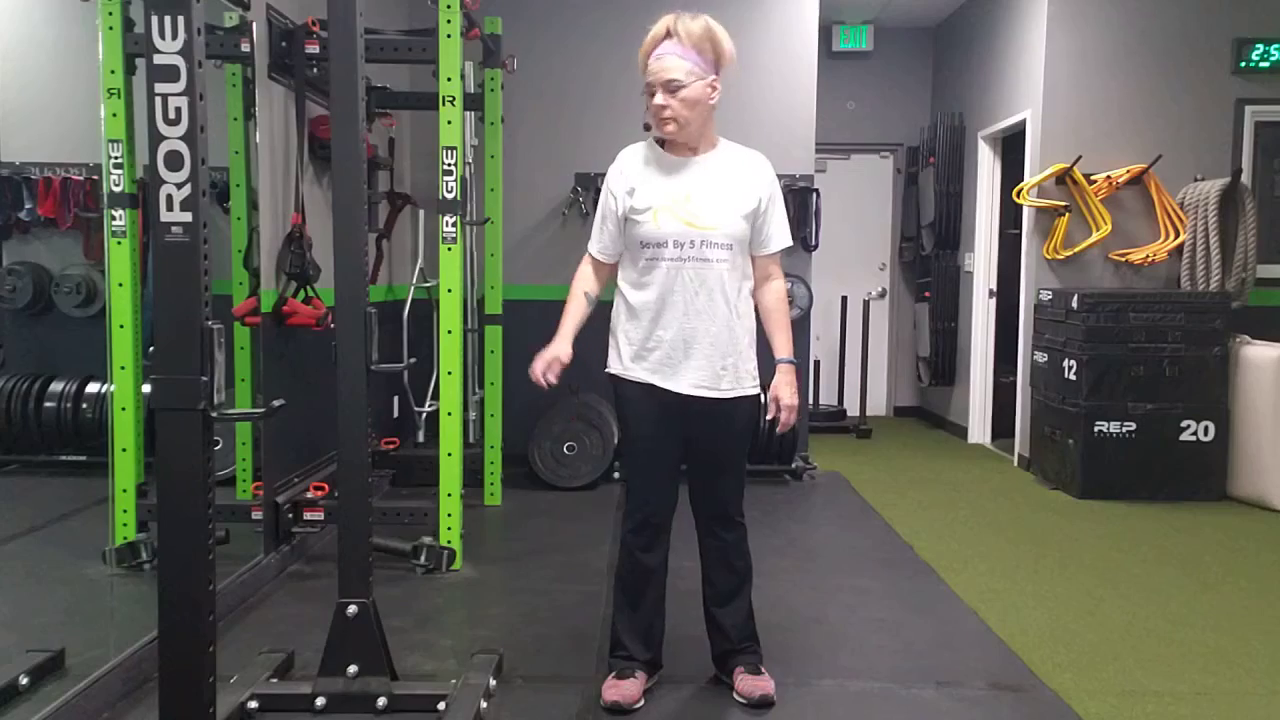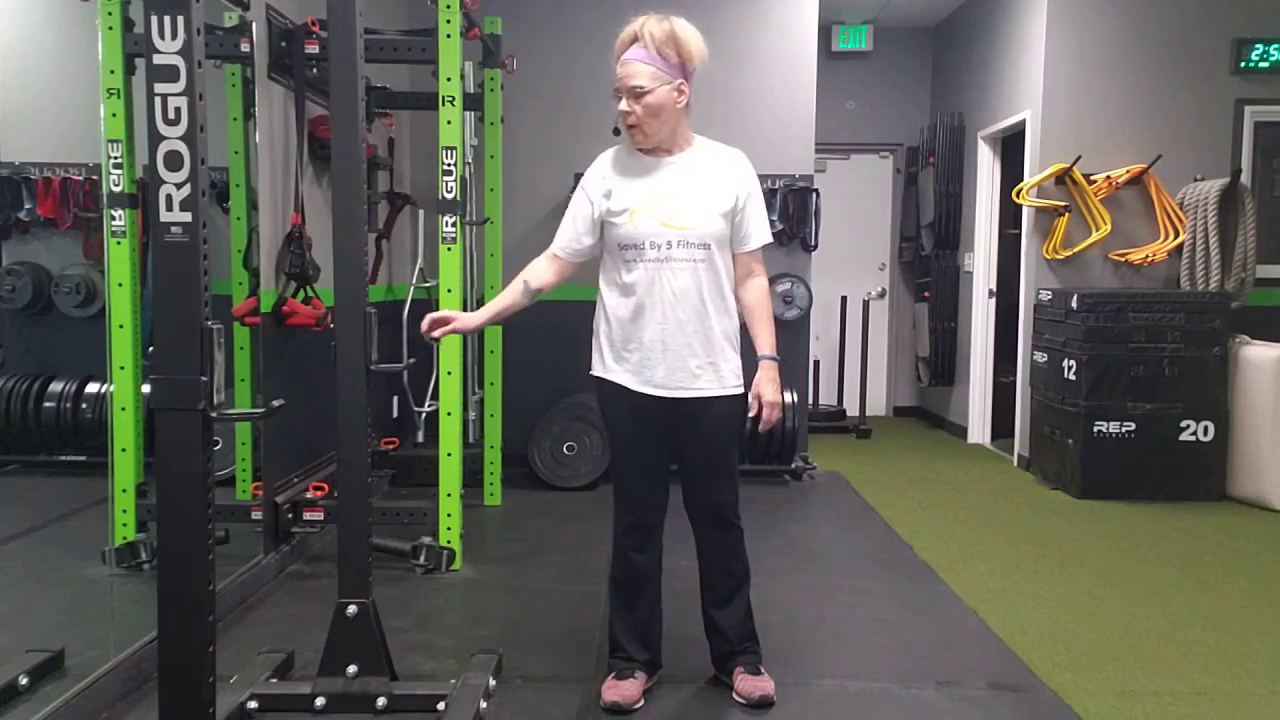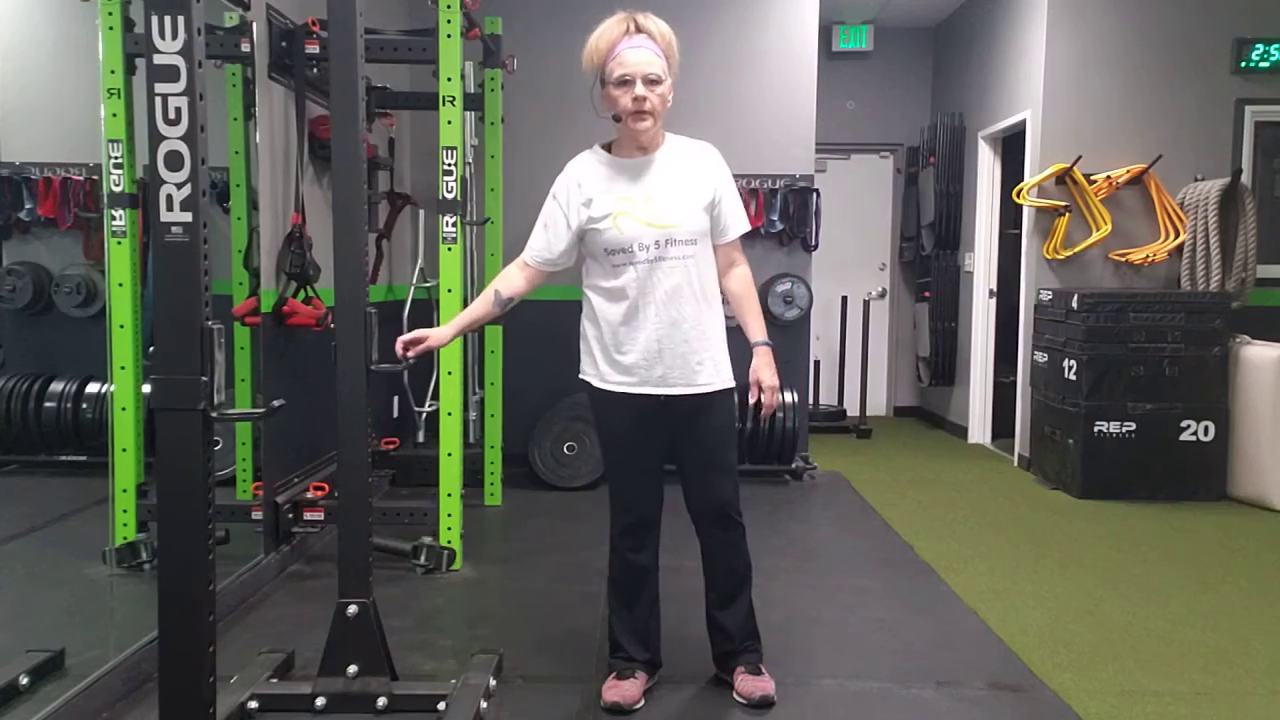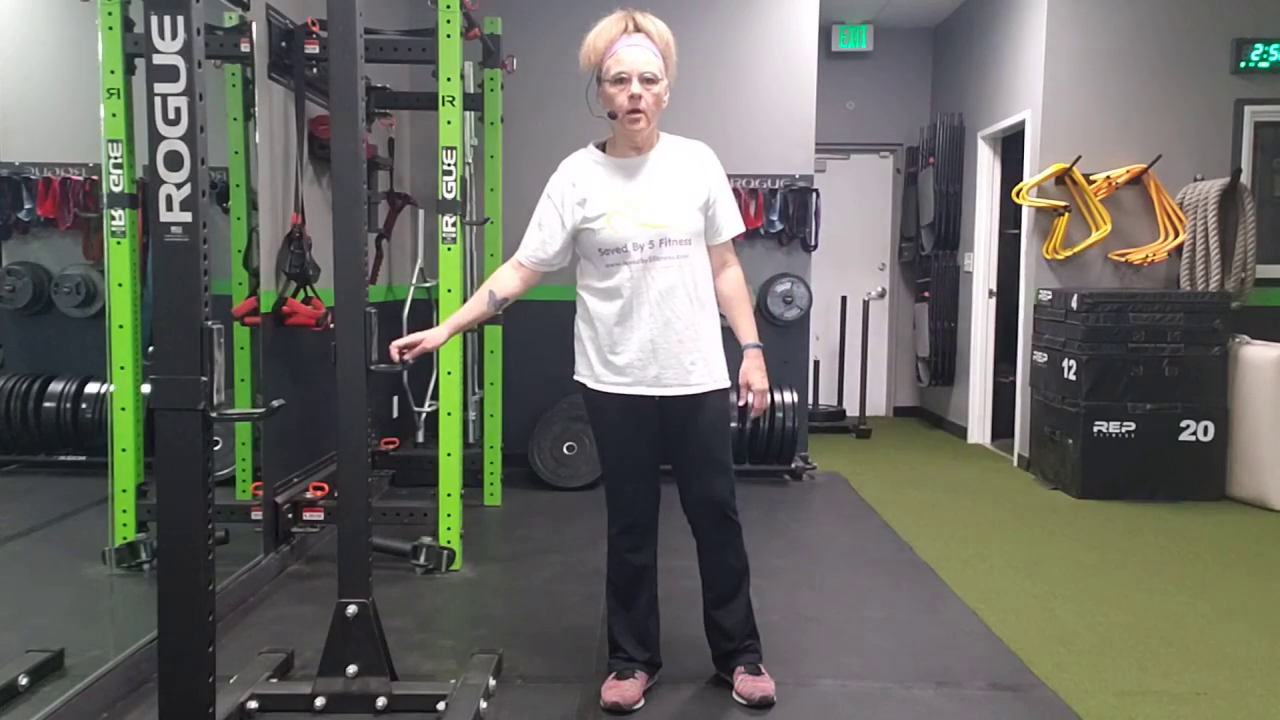
dt=0.4s
person 1, frame 1
left shoulder: (750, 172)
right shoulder: (631, 167)
left elbow: (767, 280)
right elbow: (597, 267)
left wrist: (786, 365)
right wrist: (563, 339)
left hip: (724, 383)
right hip: (644, 378)
left knee: (723, 521)
right knee: (645, 522)
left ankle: (738, 655)
right ankle: (632, 658)
person 1, frame 2
left shoulder: (729, 169)
right shoulder: (608, 171)
left elbow: (750, 277)
right elbow: (556, 262)
left wrist: (767, 362)
right wrist: (479, 315)
left hip: (710, 384)
right hip: (628, 381)
left knee: (718, 520)
right knee: (636, 524)
left ankle: (739, 655)
right ankle: (633, 659)
person 1, frame 3
left shoulder: (702, 162)
right shoulder: (582, 177)
left elbow: (731, 266)
right elbow: (527, 270)
left wrist: (761, 347)
right wrist: (449, 328)
left hip: (703, 380)
right hip: (621, 383)
left knee: (720, 517)
right knee: (632, 525)
left ankle: (740, 655)
right ankle: (632, 659)
person 1, frame 4
left shoulder: (697, 163)
right shoulder: (577, 175)
left elbow: (724, 267)
right elbow: (521, 269)
left wrist: (751, 350)
right wrist: (444, 329)
left hip: (697, 379)
right hip: (616, 382)
left knee: (716, 516)
right knee: (630, 525)
left ankle: (739, 655)
right ankle: (632, 659)
